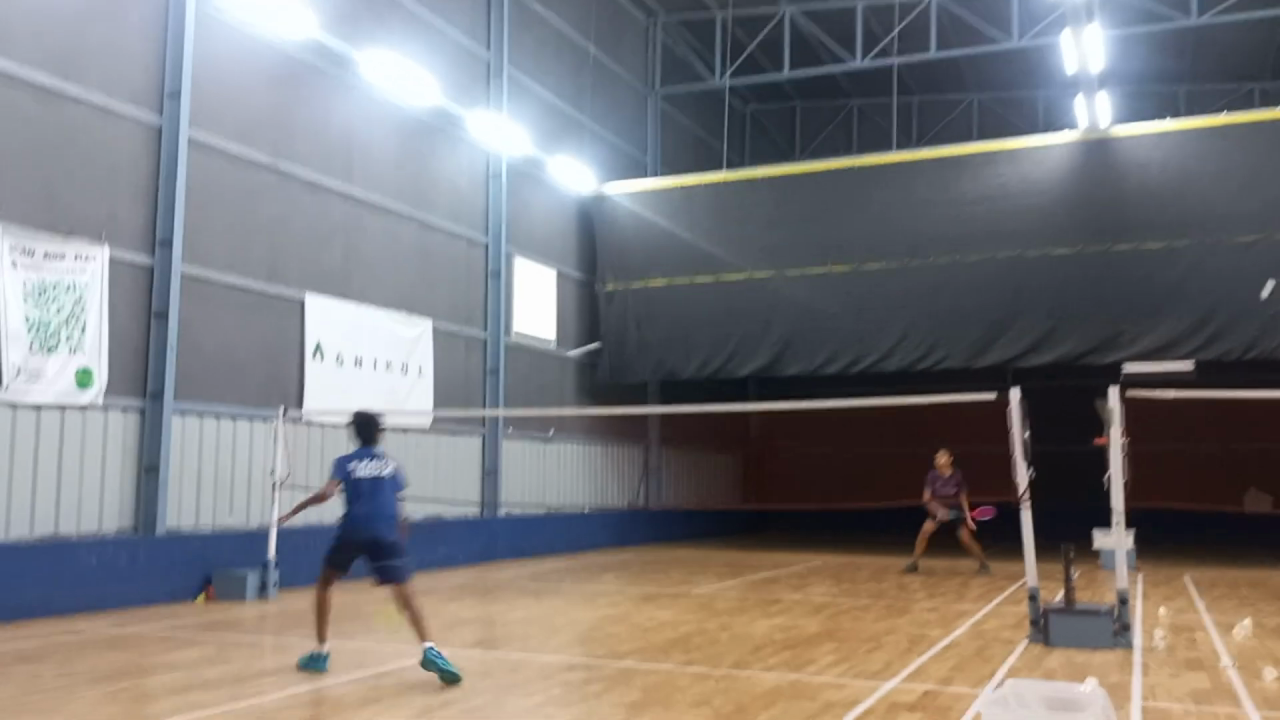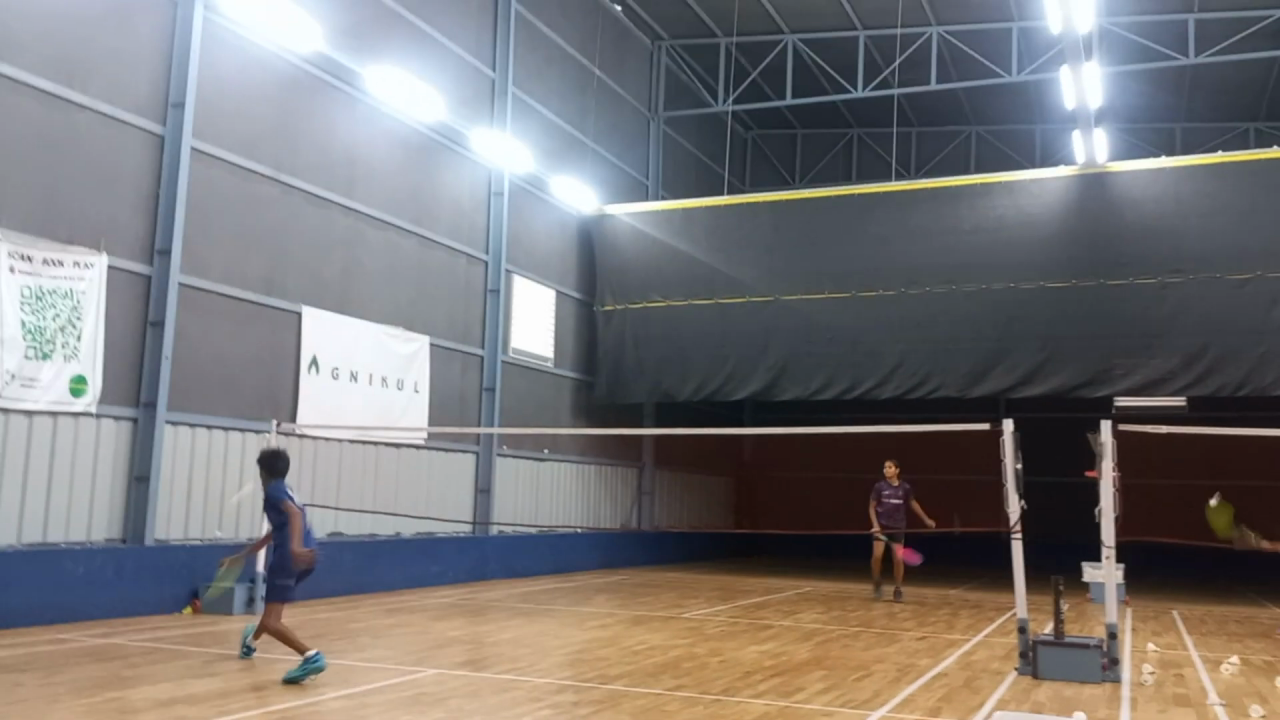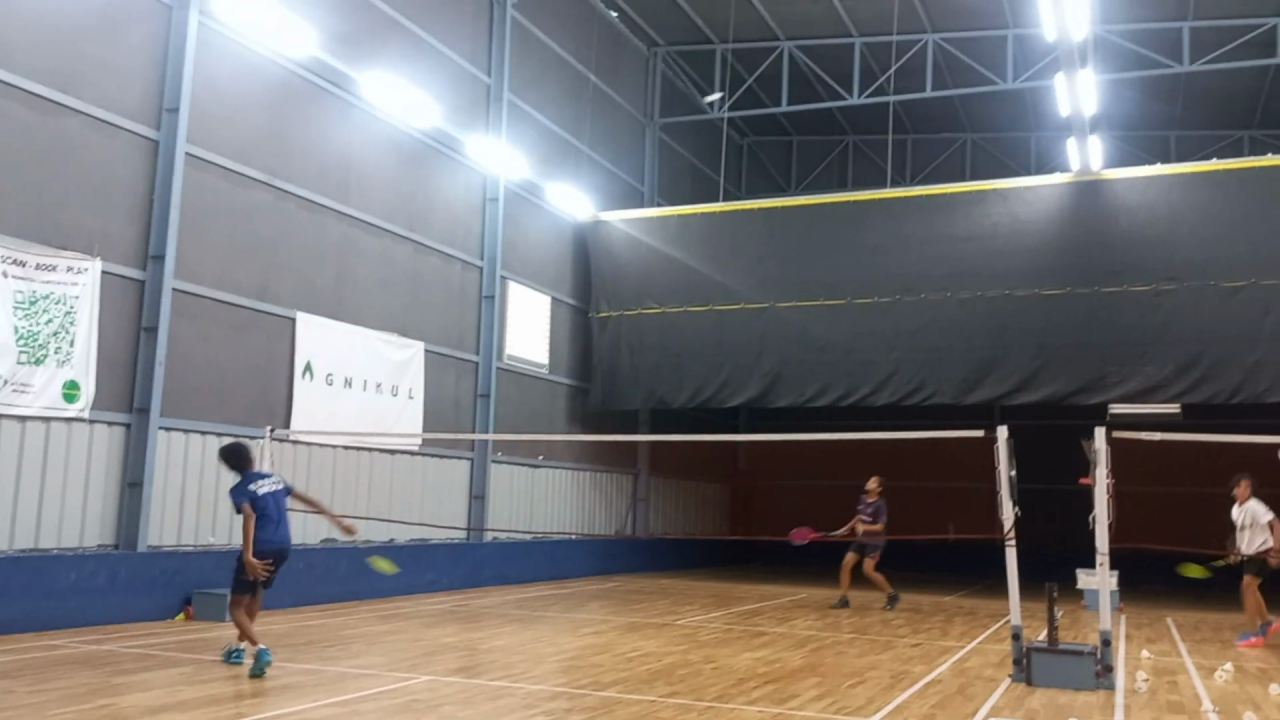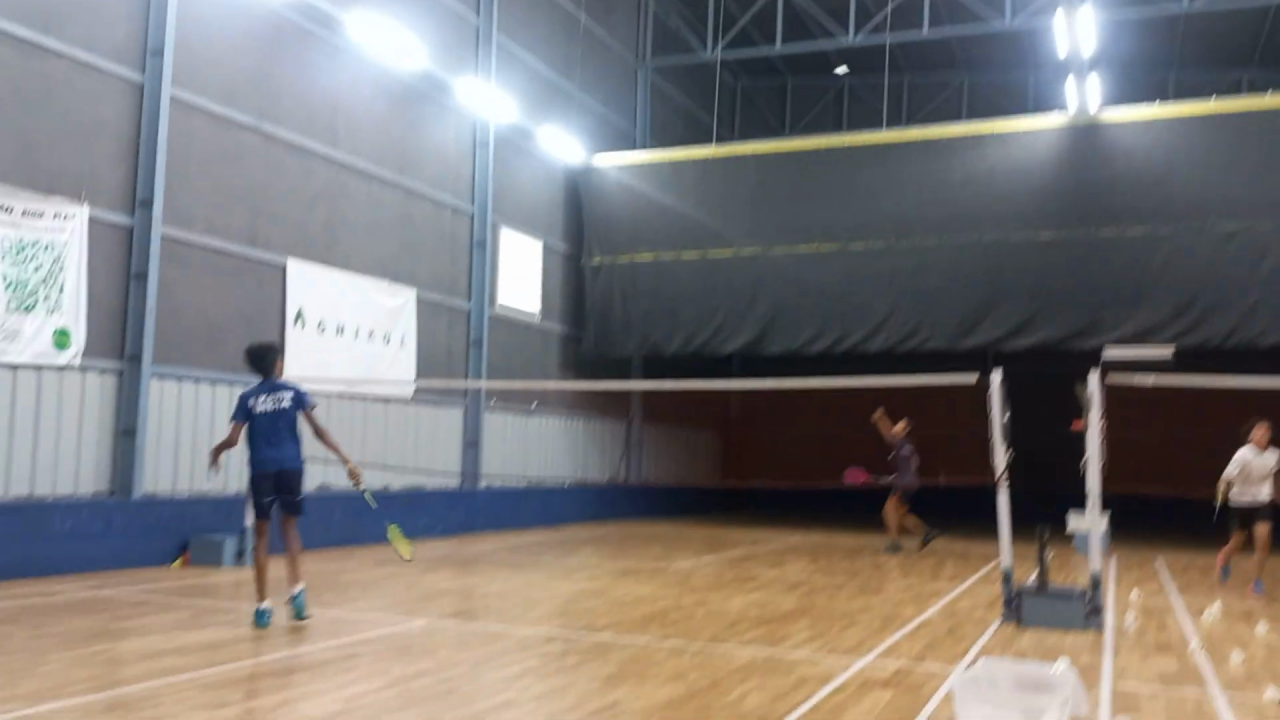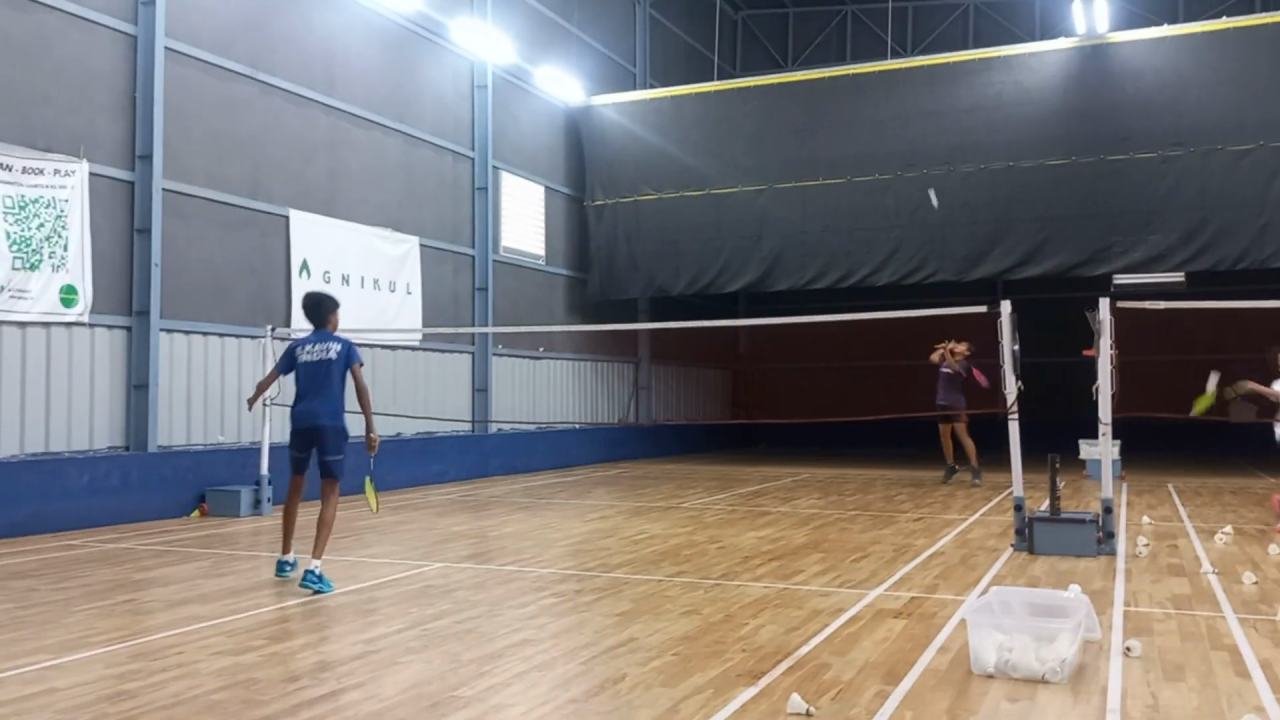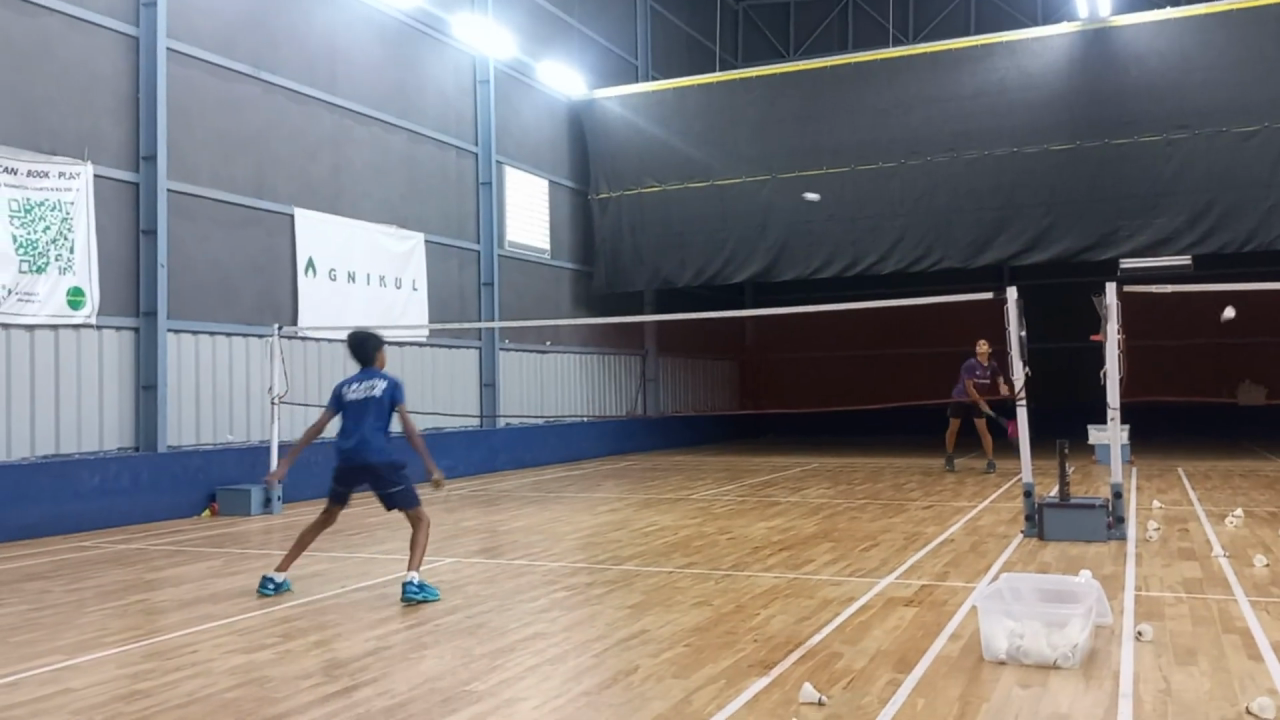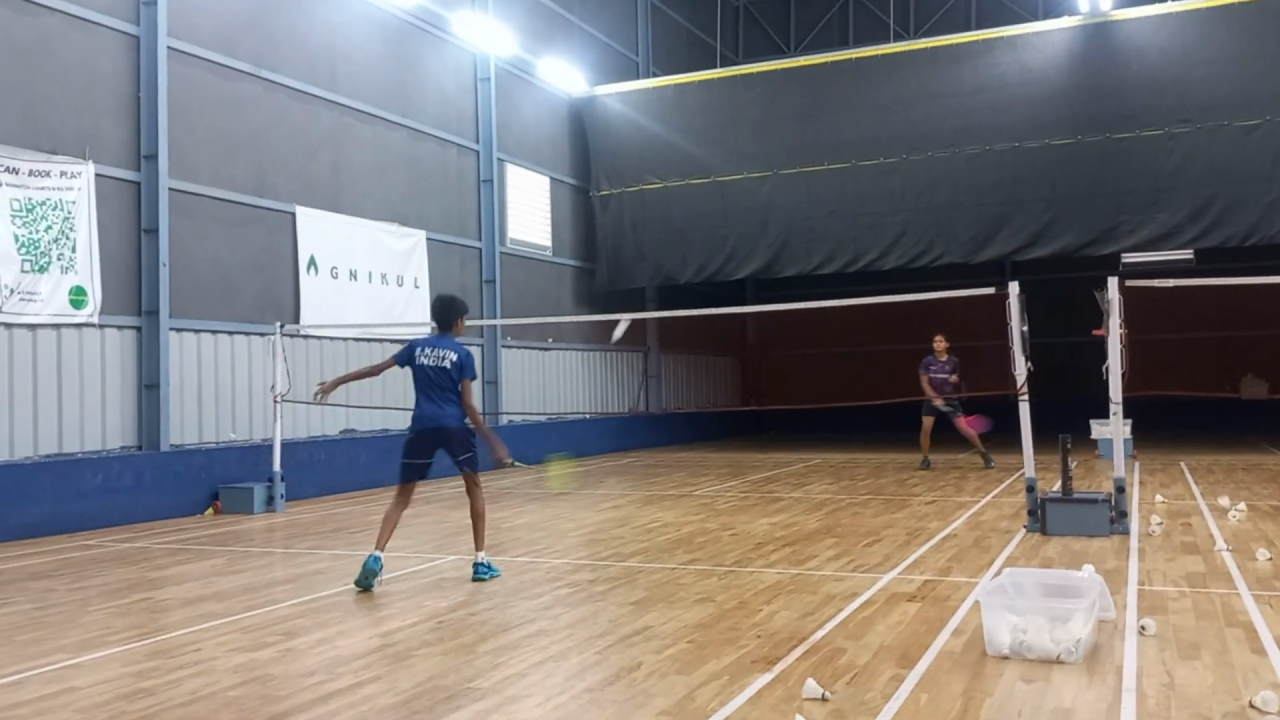
dt=0.5s
person 1, frame 1
left shoulder: (345, 462)
right shoulder: (391, 465)
left elbow: (326, 494)
right elbow: (397, 512)
left wrist: (294, 511)
right wrist: (399, 545)
left hip: (351, 533)
right hip: (383, 536)
left knee: (324, 585)
right knee: (406, 600)
left ankle: (320, 653)
right ankle: (429, 651)
person 1, frame 2
left shoulder: (274, 490)
right shoulder: (283, 490)
left elbow: (295, 513)
right elbow: (273, 534)
left wrist: (295, 546)
right wrist: (240, 555)
left hip: (291, 555)
right hip: (304, 555)
left knee: (271, 621)
right knee: (273, 600)
left ankle: (311, 657)
right ankle: (251, 642)
person 1, frame 3
left shoulder: (239, 489)
right shoulder: (275, 479)
left elbow: (250, 516)
right elbow: (307, 500)
left wrist: (247, 555)
right wrist: (337, 520)
left hip: (261, 548)
right hip: (282, 546)
left knee: (237, 606)
right knee: (255, 591)
left ankle: (260, 649)
right ankle: (238, 647)
person 1, frame 4
left shoulder: (247, 398)
right shoulder: (294, 393)
left elbow: (232, 440)
right elbow: (318, 430)
left wrist: (215, 451)
right wrist: (346, 461)
left hip: (262, 469)
right hip: (290, 467)
left knee: (262, 534)
right knee: (290, 527)
left ankle: (263, 606)
right ankle: (296, 589)
person 1, frame 5
left shoulder: (297, 347)
right shoulder: (345, 346)
left elbow: (267, 382)
right elbow: (360, 387)
left wrist: (254, 397)
right wrist: (370, 427)
left hip: (301, 423)
right hip: (330, 423)
left knee: (295, 490)
right knee: (330, 495)
left ankle: (286, 558)
right ankle: (314, 568)
person 1, frame 6
left shoulder: (343, 388)
right shoulder: (390, 384)
left elbow: (318, 428)
right elbow: (408, 427)
left wrist: (285, 463)
right wrist: (431, 466)
left hip: (348, 461)
right hip: (381, 460)
left knee: (326, 518)
right knee: (420, 520)
left ankle: (275, 576)
right ankle: (412, 582)
person 1, frame 7
left shoulder: (416, 347)
right shoulder: (463, 354)
left elbow: (375, 369)
right elbow: (469, 406)
left wrist: (336, 382)
right wrist: (495, 443)
left hip: (421, 427)
right hip: (454, 426)
left knee: (401, 498)
right knee: (474, 488)
left ankle: (376, 557)
right ankle: (480, 561)
